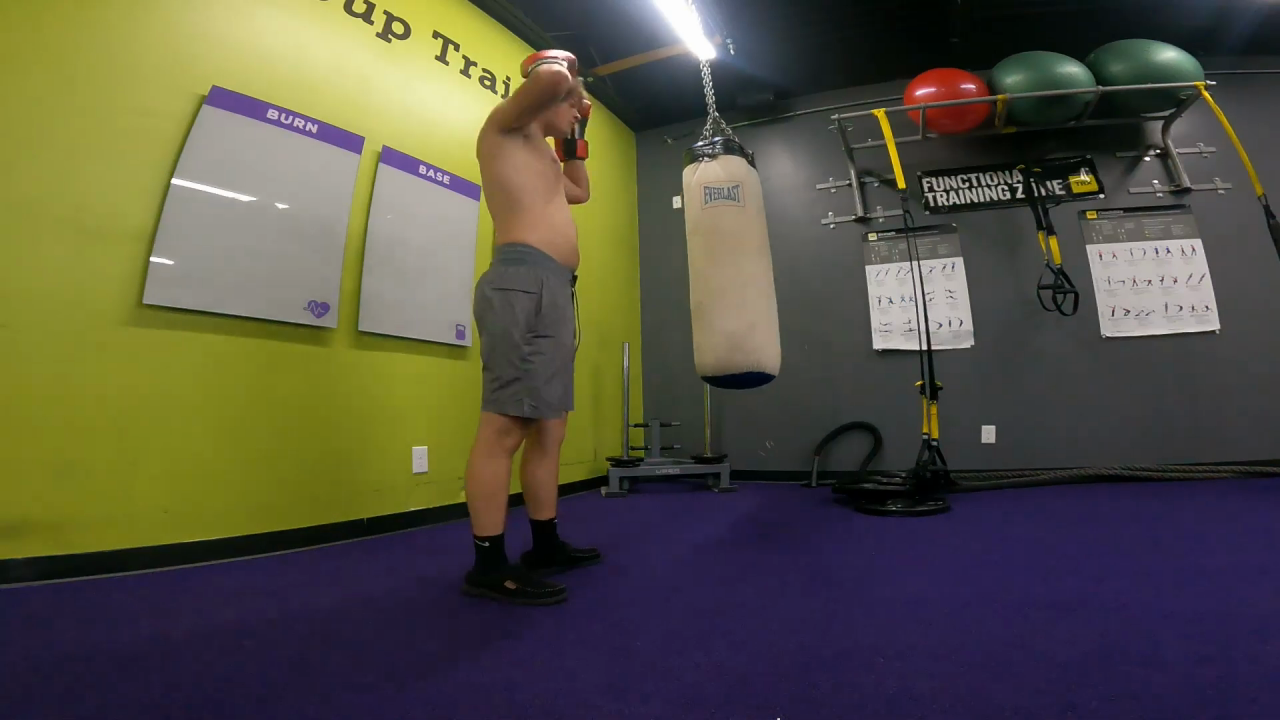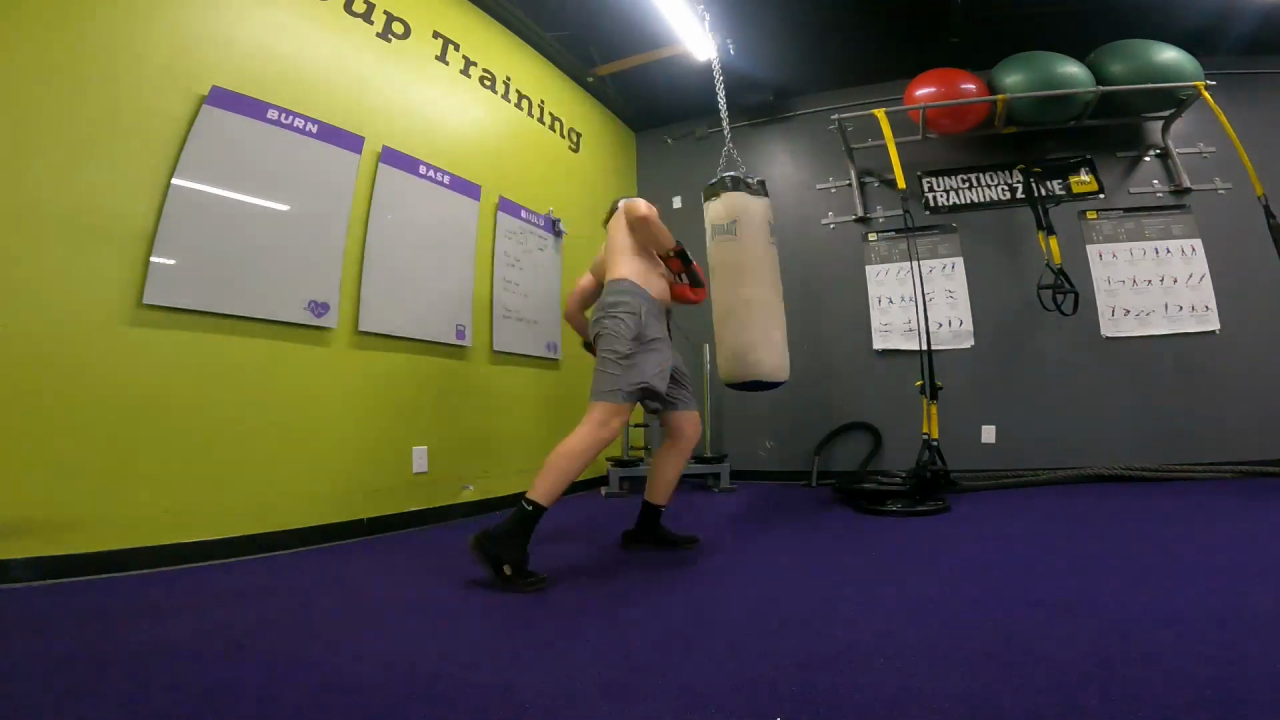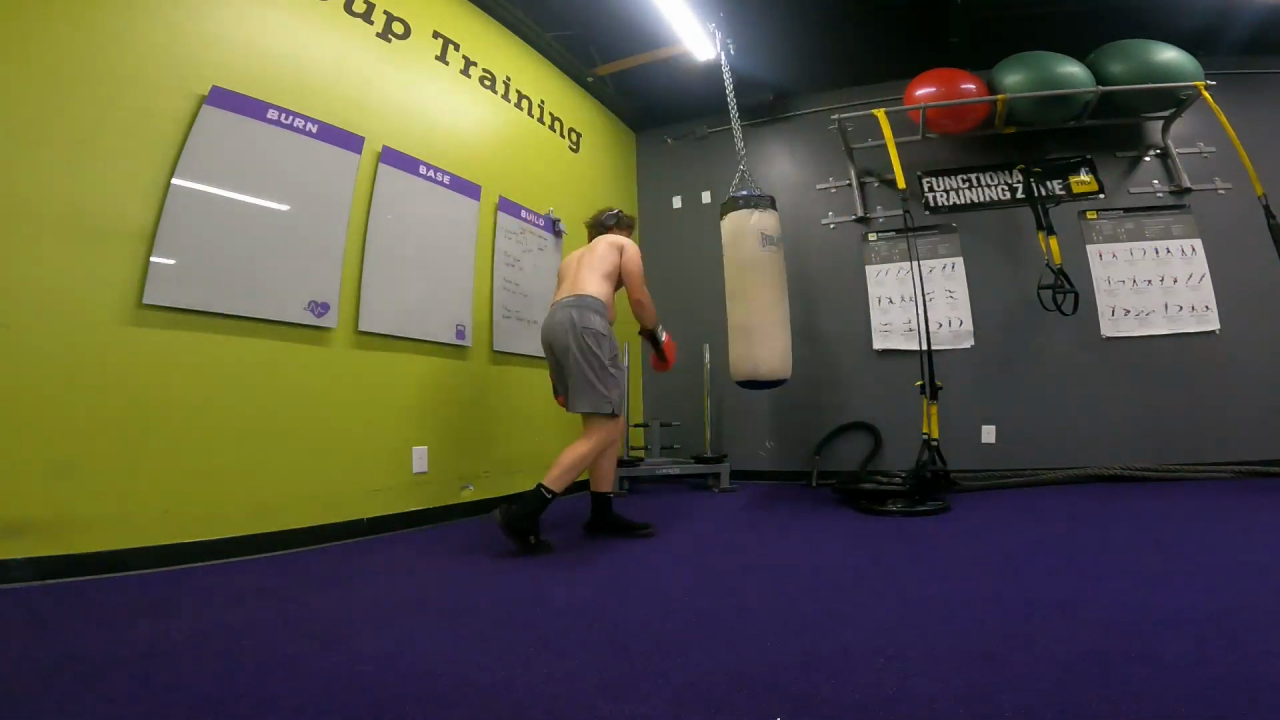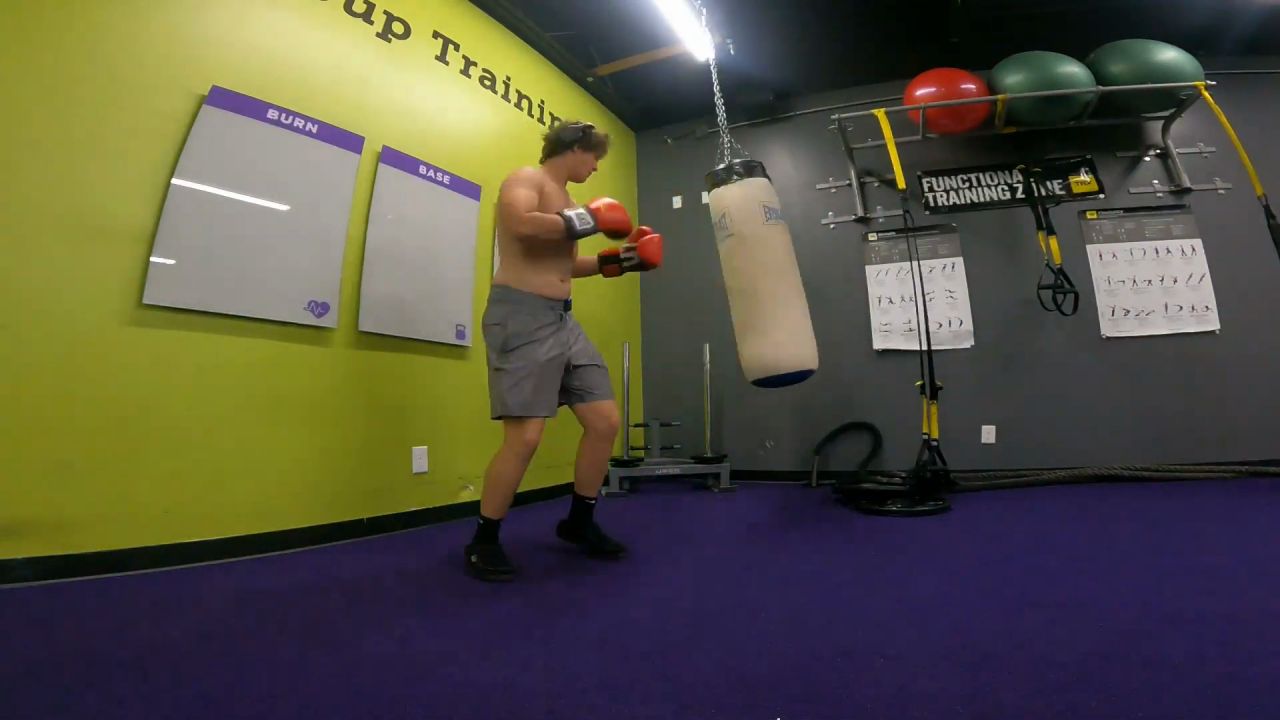
dt=1s
person 1, frame 1
left shoulder: (542, 164)
right shoulder: (507, 125)
left elbow: (579, 192)
right elbow: (552, 82)
left wrist: (574, 137)
right wrist: (556, 67)
left hip: (546, 292)
right hip: (528, 288)
left knee: (547, 429)
right knee: (504, 432)
left ankle: (547, 545)
right ankle: (488, 567)
person 1, frame 2
left shoulder: (609, 253)
right shoulder: (633, 212)
left elbow: (571, 307)
right elbow: (645, 216)
left wrist: (593, 341)
right wrist: (682, 260)
right hip: (632, 317)
left knee: (687, 428)
right knee: (599, 424)
left ankle: (648, 526)
right ankle: (510, 538)
person 1, frame 3
left shoulder: (575, 257)
right shoulder: (624, 244)
right elbow: (638, 295)
left wrist: (560, 381)
right wrist: (658, 337)
left hip: (561, 324)
right hip: (584, 324)
left knee: (614, 426)
right knee: (601, 433)
left ankle: (603, 515)
right ankle: (524, 510)
person 1, frame 4
left shoulder: (564, 199)
right shoulder: (528, 178)
right elbow: (522, 226)
left wrist: (618, 259)
right wrist: (584, 221)
left hip: (559, 322)
right hip: (519, 320)
left knee: (606, 422)
right knee: (524, 438)
left ankle: (580, 520)
right ankle: (484, 540)
